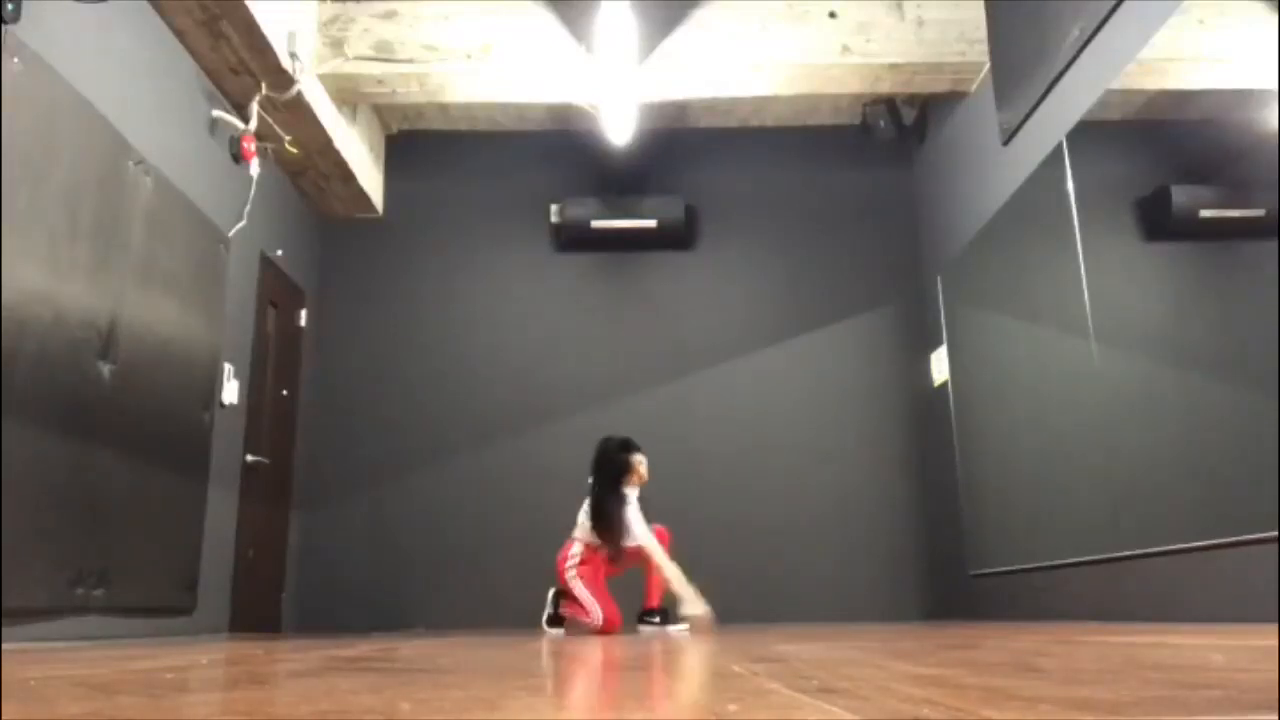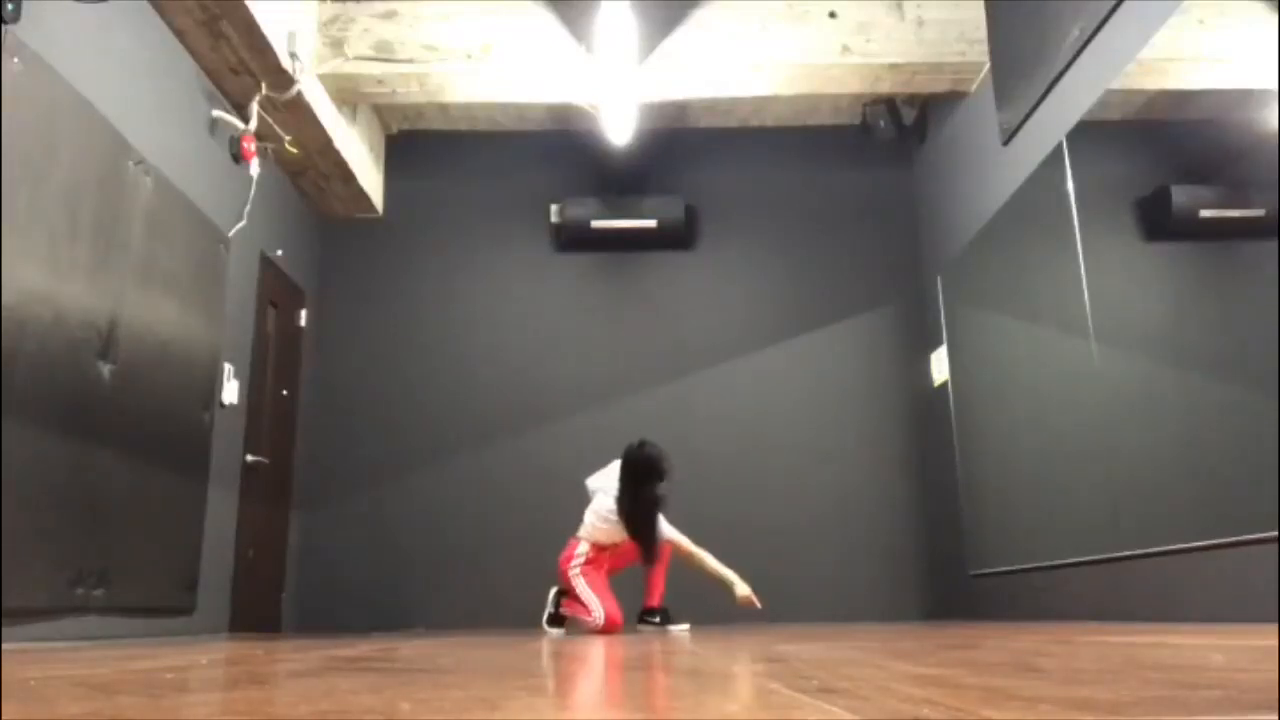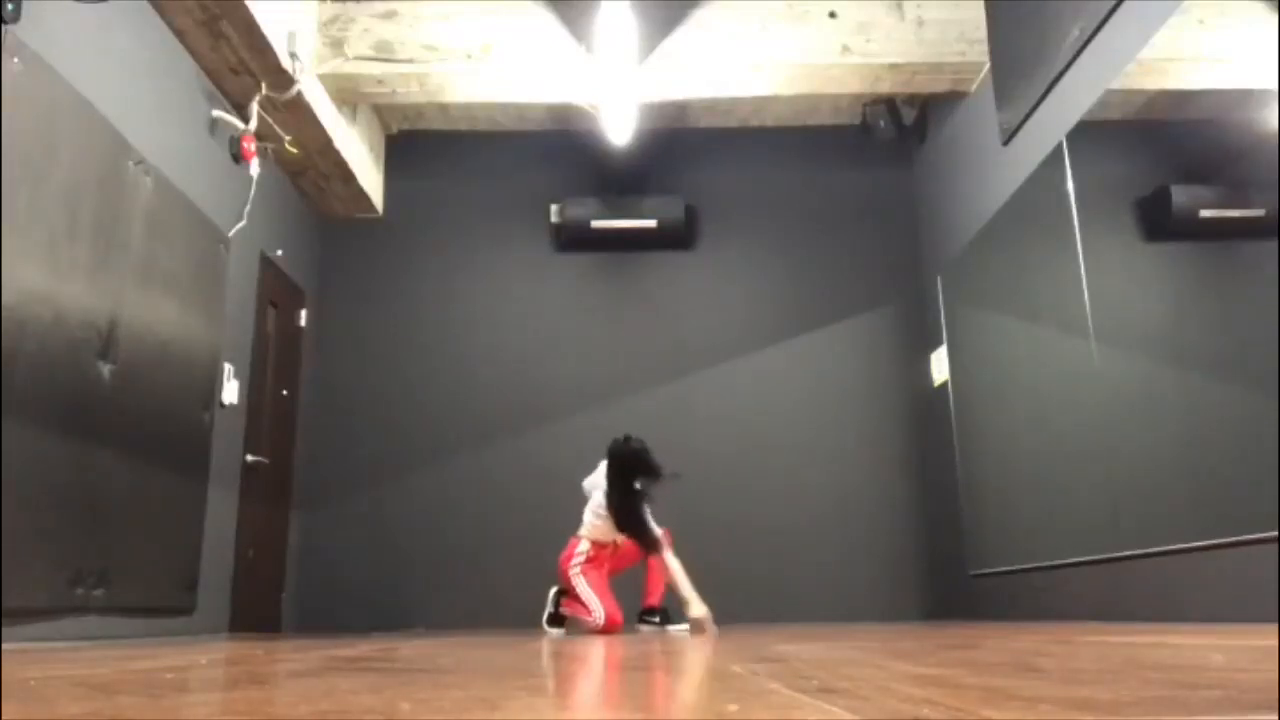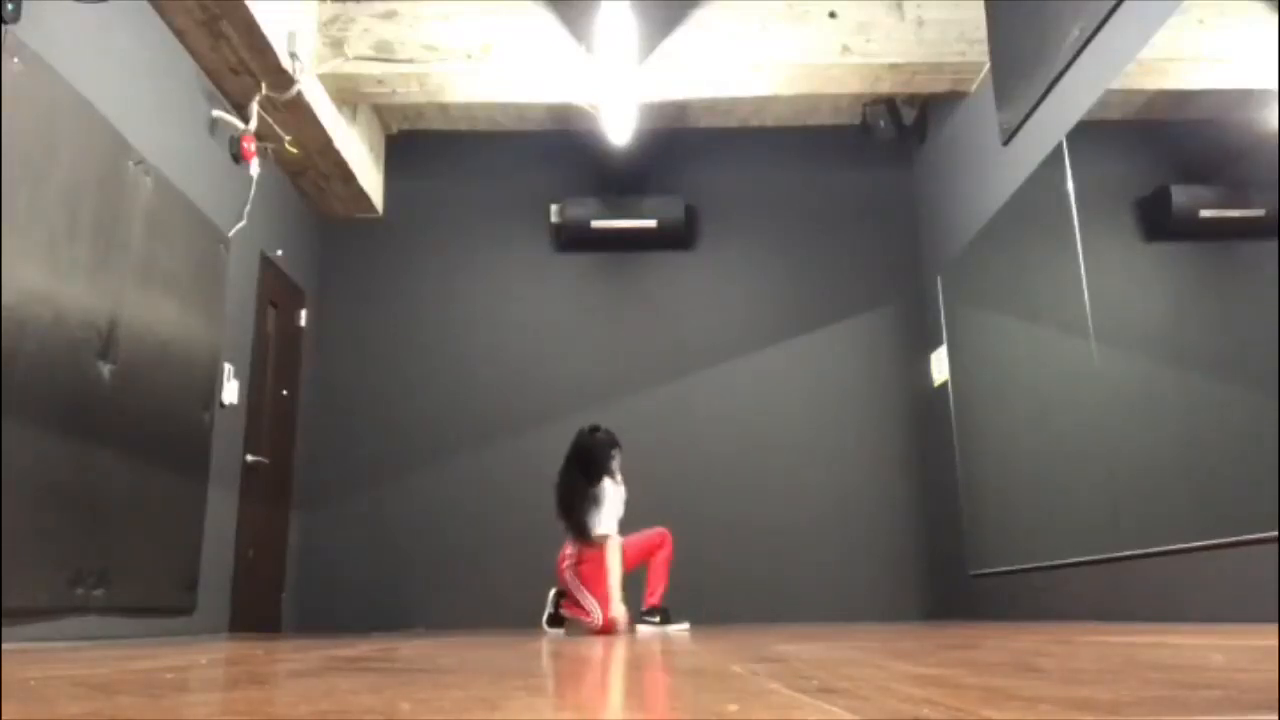
dt=0.3s
person 1, frame 1
right shoulder: (622, 504)
right elbow: (656, 555)
right wrist: (689, 597)
left hip: (604, 550)
right hip: (579, 562)
left knee: (660, 533)
right knee: (610, 624)
left ankle: (652, 613)
right ankle: (561, 605)
person 1, frame 2
left shoulder: (618, 468)
right shoulder: (642, 507)
left elbow: (591, 484)
right elbow: (690, 550)
right wrist: (734, 581)
right hip: (581, 561)
left knee: (660, 541)
right knee: (611, 622)
left ankle: (652, 612)
right ankle: (562, 604)
person 1, frame 3
left shoulder: (608, 469)
right shoulder: (633, 501)
left elbow: (588, 486)
right elbow: (663, 552)
right wrist: (693, 600)
right hip: (581, 560)
left knee: (659, 540)
right knee: (612, 622)
left ankle: (651, 613)
right ankle: (561, 604)
person 1, frame 4
right shoulder: (604, 493)
right elbow: (611, 548)
right wrist: (616, 601)
left hip: (600, 551)
right hip: (581, 561)
left knee: (661, 537)
right knee: (609, 623)
left ankle: (651, 614)
right ankle: (562, 604)
